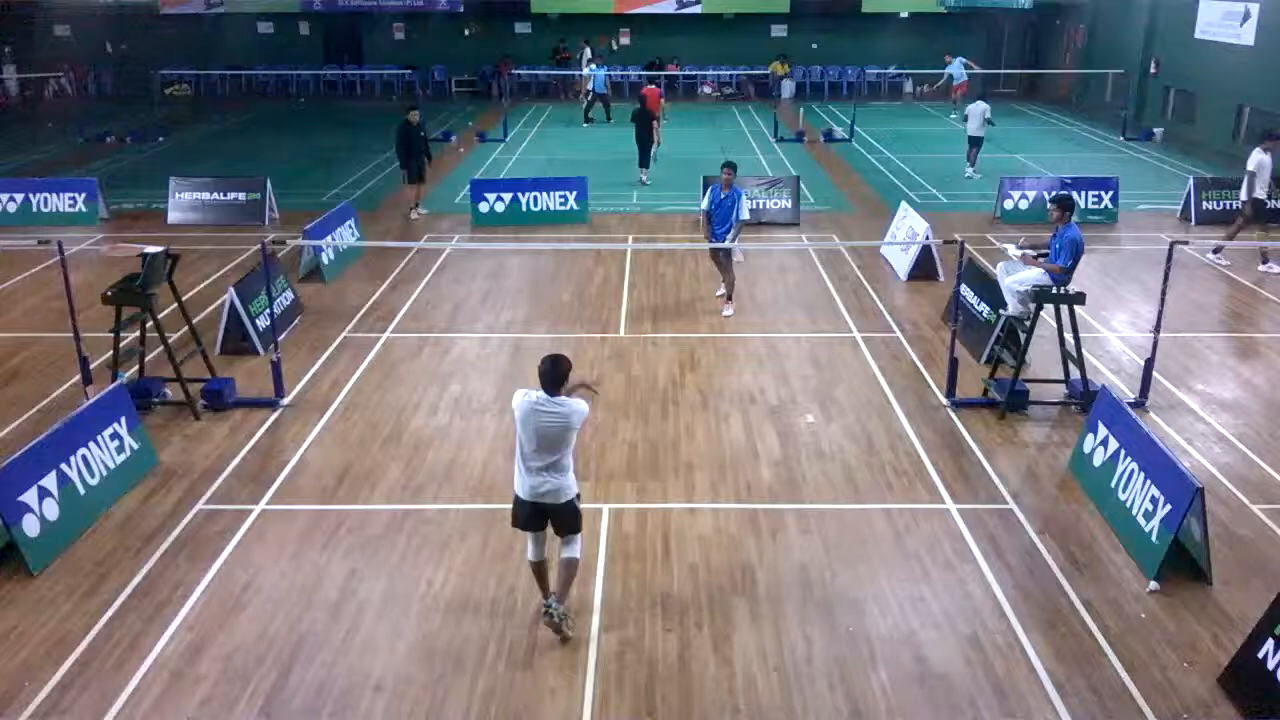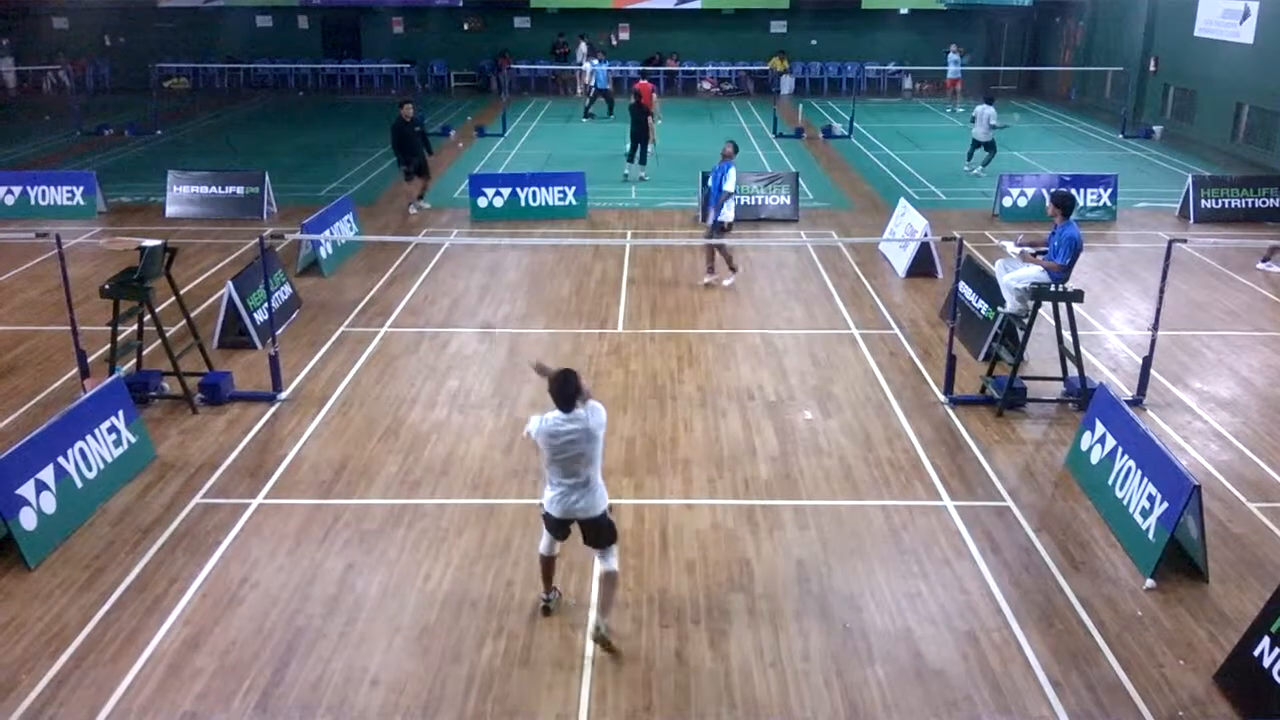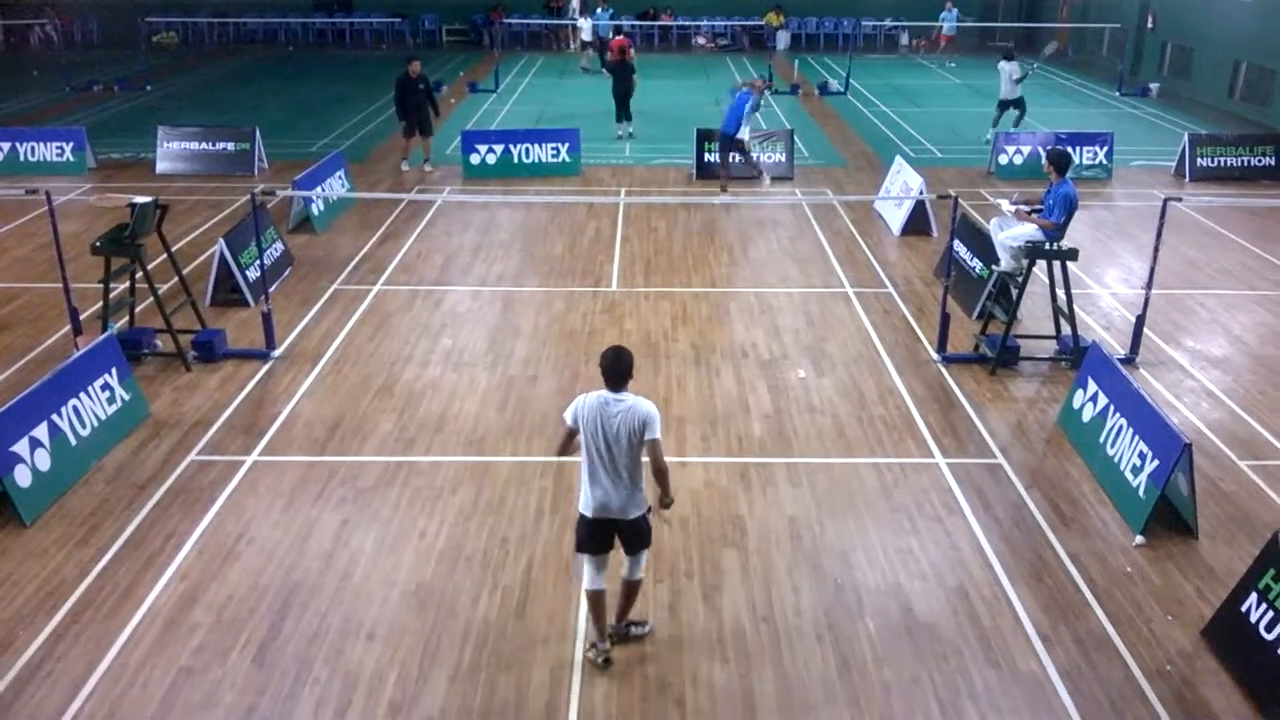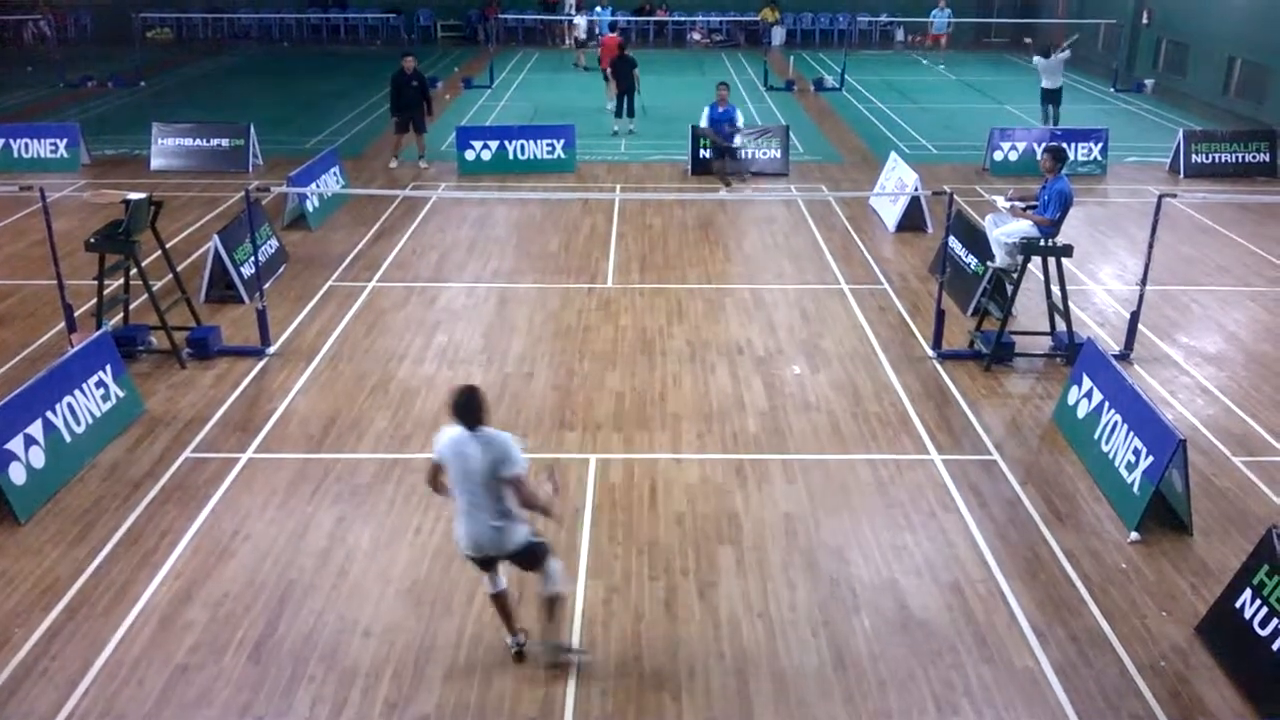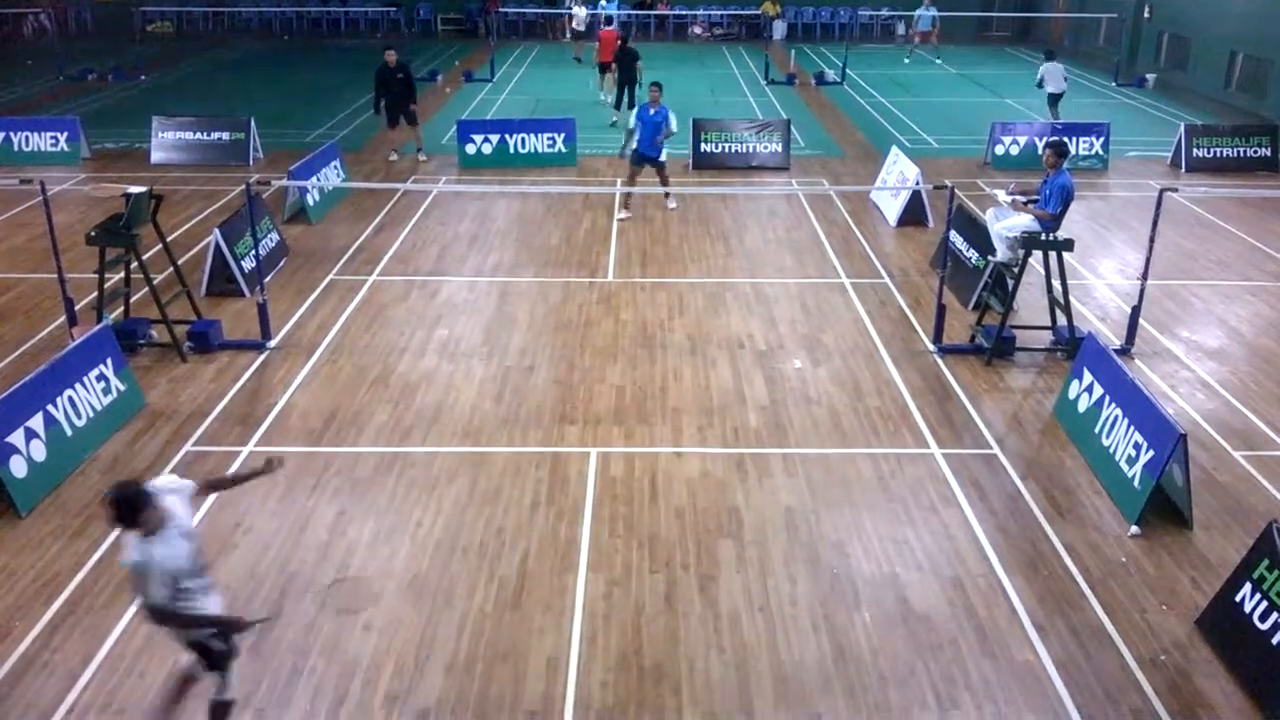
dt=0.7s
person 1, frame 1
left shoulder: (522, 401)
right shoulder: (577, 409)
left wrist: (573, 388)
right wrist: (574, 389)
left hip: (528, 491)
right hip: (562, 492)
left knee: (535, 546)
right knee: (571, 546)
left ankle: (547, 601)
right ankle: (558, 608)
person 1, frame 2
left shoulder: (540, 425)
right shoulder: (594, 417)
right elbow: (585, 396)
right wrist: (552, 375)
left hip: (557, 504)
right hip: (593, 505)
left knee: (549, 541)
right knee: (608, 558)
left ankle: (547, 596)
right ankle: (602, 623)
person 1, frame 3
left shoulder: (583, 404)
right shoulder: (644, 410)
left elbow: (562, 450)
right elbow: (657, 464)
right wrist: (666, 494)
left hip: (592, 505)
right hip: (630, 506)
left knee: (594, 572)
right knee: (635, 563)
left ankle: (600, 644)
right ankle: (619, 625)
person 1, frame 4
left shoulder: (446, 438)
right shoulder: (502, 443)
left elbow: (433, 481)
right elbow: (524, 497)
right wrist: (546, 507)
left hip: (471, 540)
right hip: (509, 534)
left knee: (493, 576)
right knee: (552, 572)
left ankle: (515, 638)
right ankle: (554, 644)
person 1, frame 5
left shoulder: (164, 488)
right shoulder: (144, 558)
left elbow: (205, 486)
right elbow: (157, 613)
left wrist: (255, 472)
right wrist: (222, 622)
left hip: (202, 601)
right hip: (197, 620)
left knee: (206, 665)
right knee: (225, 680)
